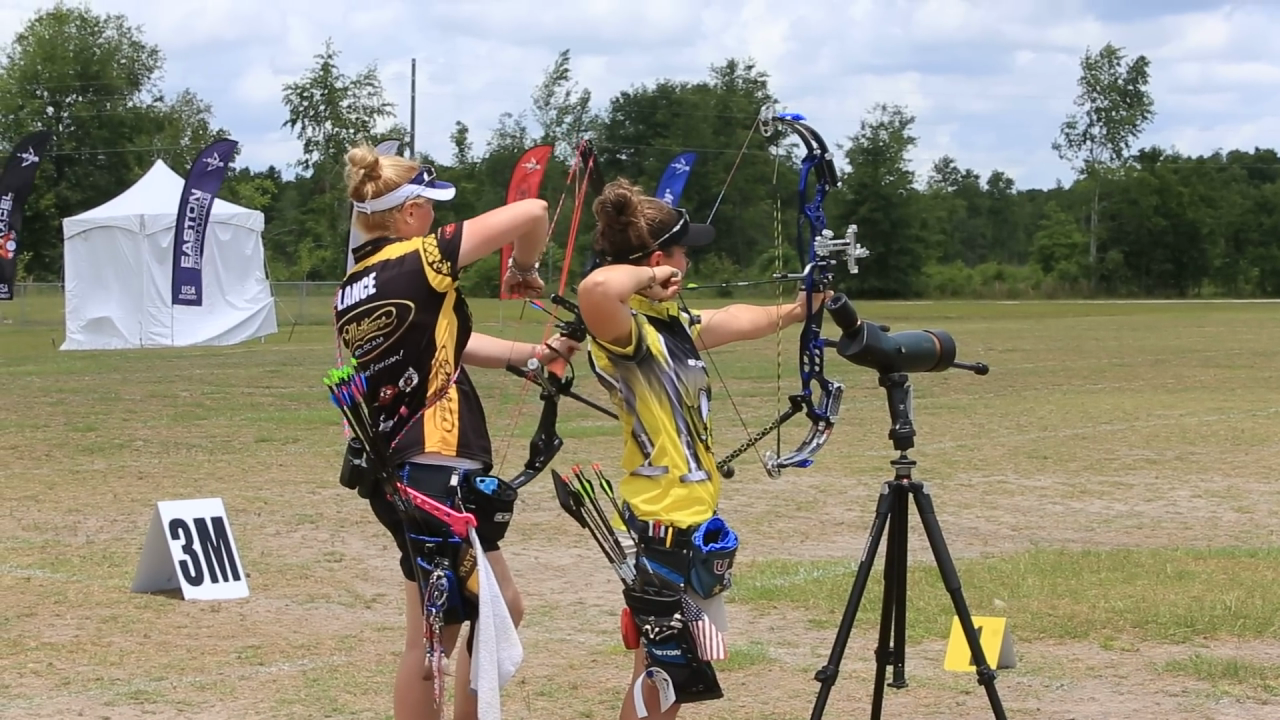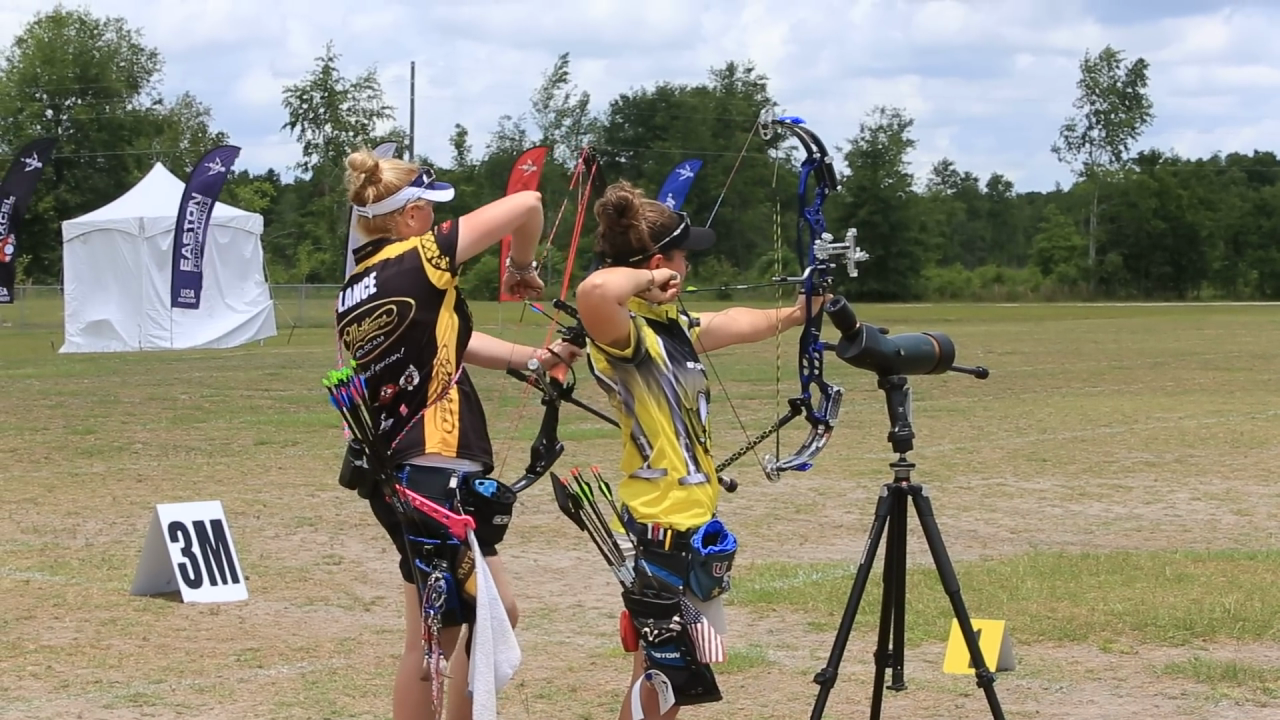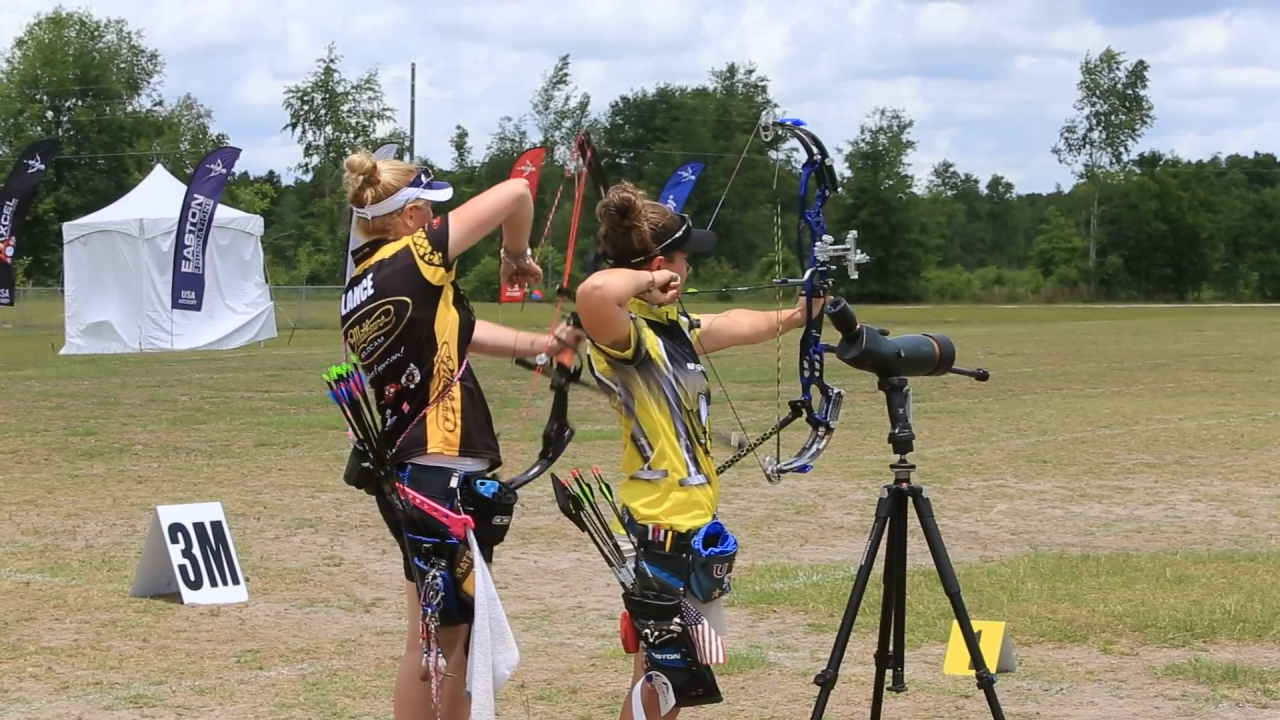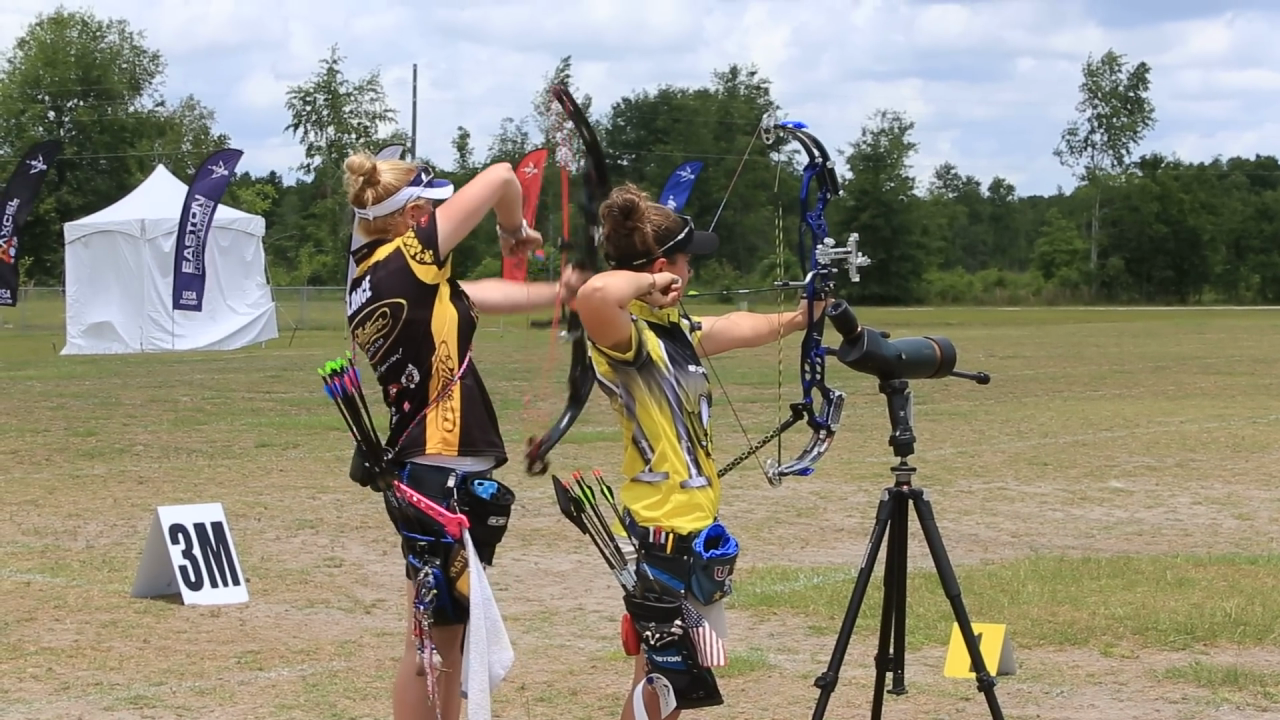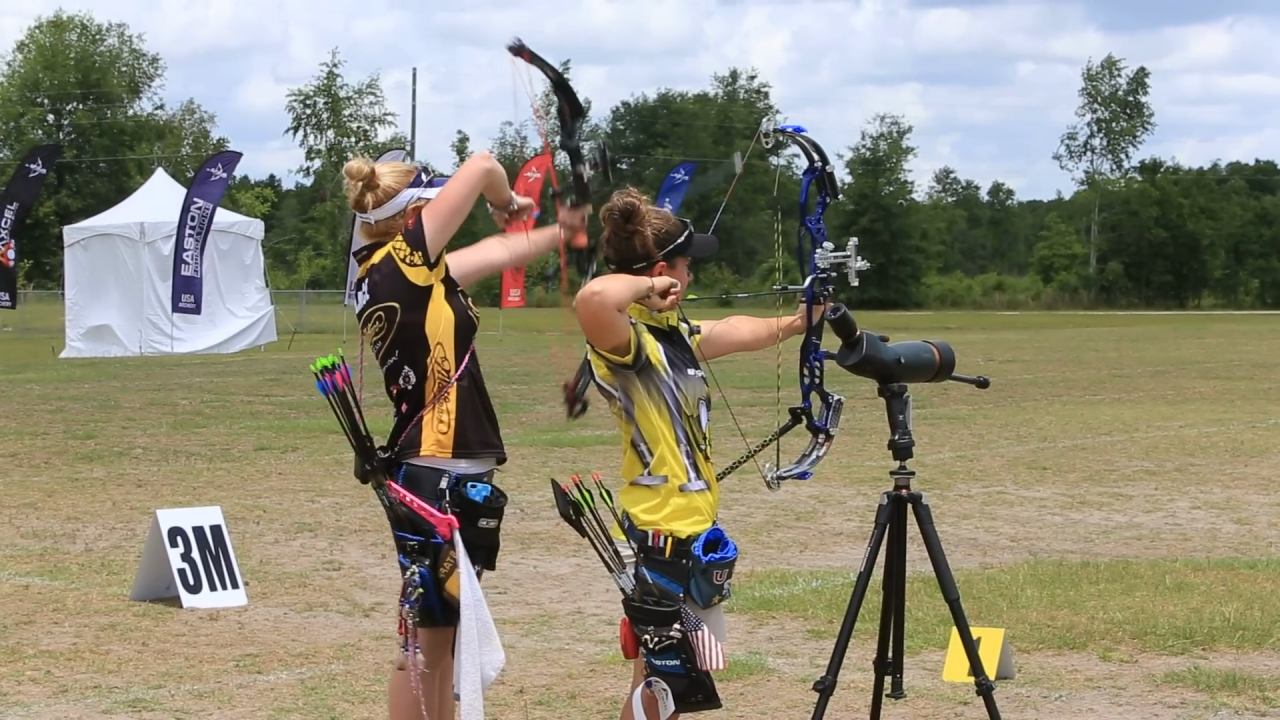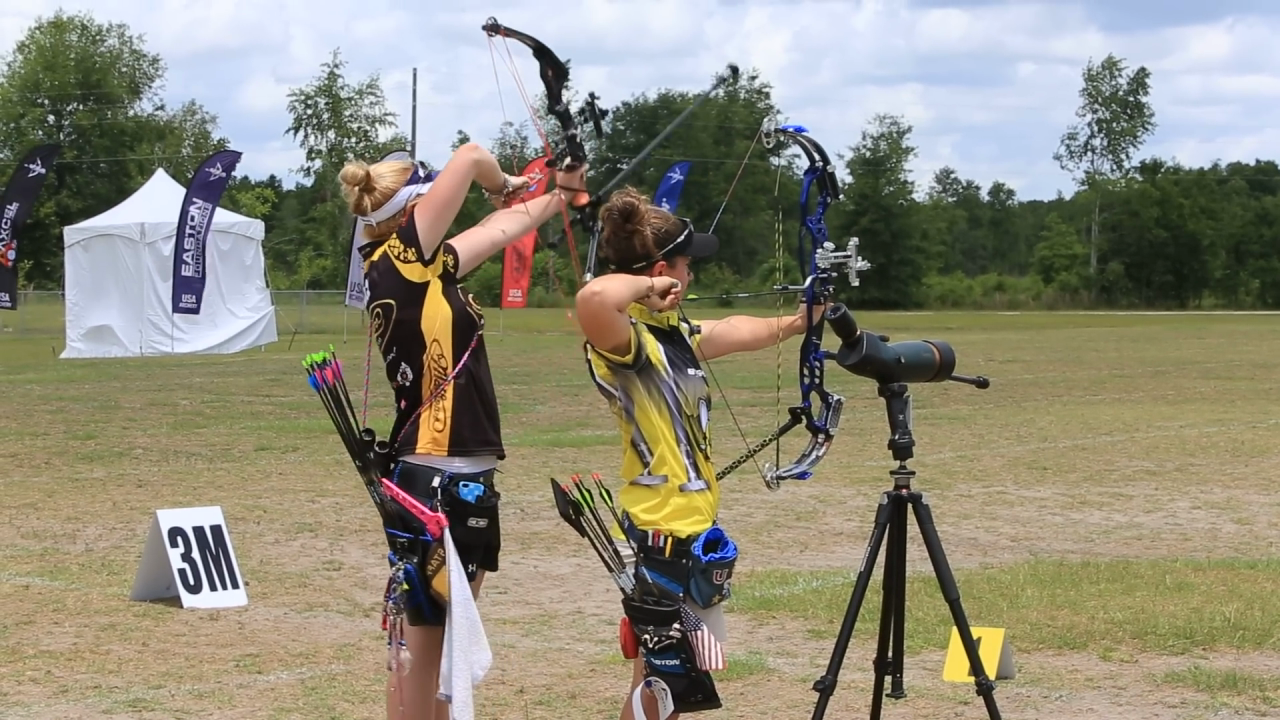
dt=0.2s
person 1, frame 1
left shoulder: (355, 287)
right shoulder: (415, 263)
right elbow: (531, 212)
left wrist: (532, 353)
right wrist: (524, 269)
left hip: (397, 473)
right hip: (434, 476)
left knee: (502, 608)
right knee: (432, 638)
person 1, frame 2
left shoulder: (357, 290)
right shoulder: (414, 263)
right elbow: (525, 204)
left wrist: (535, 356)
right wrist: (522, 266)
left hip: (401, 474)
right hip: (433, 477)
left knee: (496, 612)
right knee: (431, 640)
person 1, frame 3
left shoulder: (364, 286)
right shoulder: (408, 261)
left elbow: (456, 328)
right elbow: (513, 193)
left wrist: (540, 344)
right wrist: (518, 256)
left hip: (414, 473)
right hip: (437, 478)
left knee: (456, 630)
right knee: (433, 641)
person 1, frame 4
left shoulder: (375, 280)
right shoulder: (403, 262)
left elbow: (477, 293)
right elbow: (499, 177)
left wrist: (554, 292)
right wrist: (516, 232)
left hip: (431, 473)
right hip: (440, 478)
left knee: (450, 635)
right knee: (430, 641)
person 1, frame 5
left shoulder: (395, 276)
right shoulder: (399, 264)
left elbow: (486, 256)
right elbow: (479, 167)
left wrist: (556, 232)
right wrist: (509, 204)
left hip: (451, 477)
right hip: (438, 480)
left knee: (447, 636)
right knee: (426, 643)
person 1, frame 6
left shoulder: (422, 266)
right shoulder: (398, 262)
left elbow: (495, 231)
right elbow: (469, 157)
left wrist: (559, 196)
right wrist: (503, 186)
left hip: (462, 476)
right hip: (436, 481)
left knee: (449, 636)
right knee: (423, 641)
person 2, frame 1
left shoulder: (672, 320)
right shoulder: (625, 329)
left elbow: (731, 319)
right elbow: (595, 287)
left wrist: (792, 311)
right wrist: (647, 278)
left hip: (689, 525)
right hip: (662, 531)
left knee: (672, 674)
person 2, frame 2
left shoulder: (671, 323)
right shoulder: (623, 332)
left elbow: (731, 323)
right elbow: (593, 290)
left wrist: (792, 314)
right wrist: (646, 280)
left hip: (688, 527)
right hip: (661, 533)
person 2, frame 3
left shoulder: (672, 325)
right shoulder: (624, 333)
left elbow: (732, 325)
right elbow: (593, 291)
left wrist: (792, 317)
right wrist: (646, 281)
left hip: (691, 528)
right hip: (661, 534)
left knee: (674, 677)
person 2, frame 4
left shoulder: (673, 328)
right shoulder: (625, 335)
left elbow: (734, 327)
right elbow: (593, 294)
left wrist: (793, 319)
right wrist: (647, 283)
left hip: (691, 530)
right hip: (662, 536)
person 2, frame 5
left shoulder: (672, 332)
right shoulder: (625, 340)
left elbow: (733, 332)
right elbow: (591, 297)
left wrist: (792, 325)
right wrist: (646, 287)
left hip: (690, 534)
right hip: (661, 540)
person 2, frame 6
left shoulder: (672, 330)
right shoulder: (626, 339)
left elbow: (734, 331)
right elbow: (592, 297)
left wrist: (792, 323)
right wrist: (646, 287)
left hip: (690, 533)
right hip: (660, 538)
